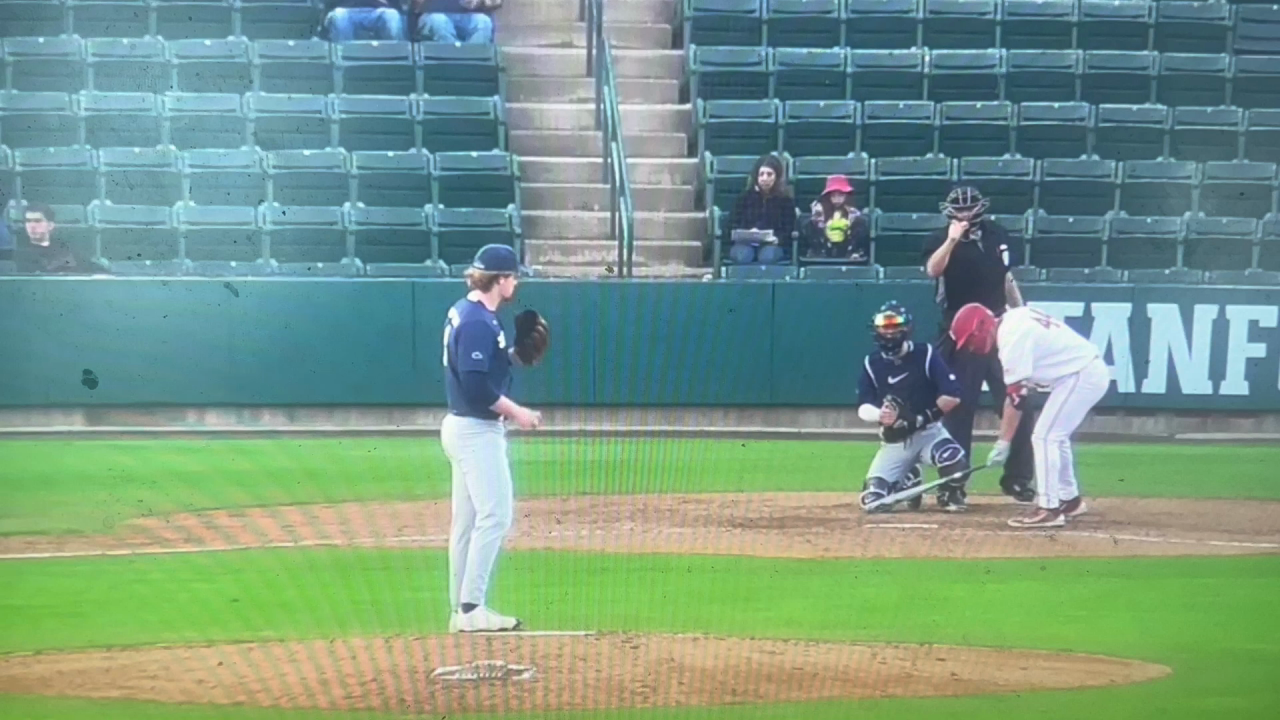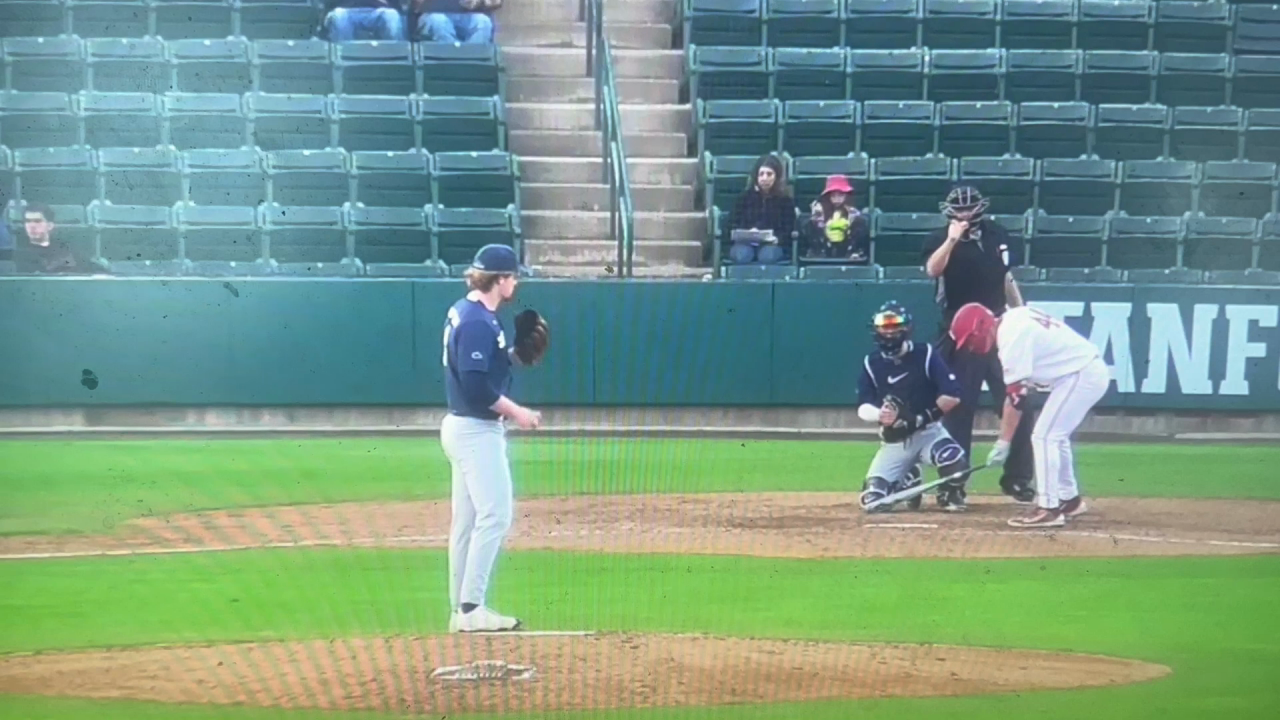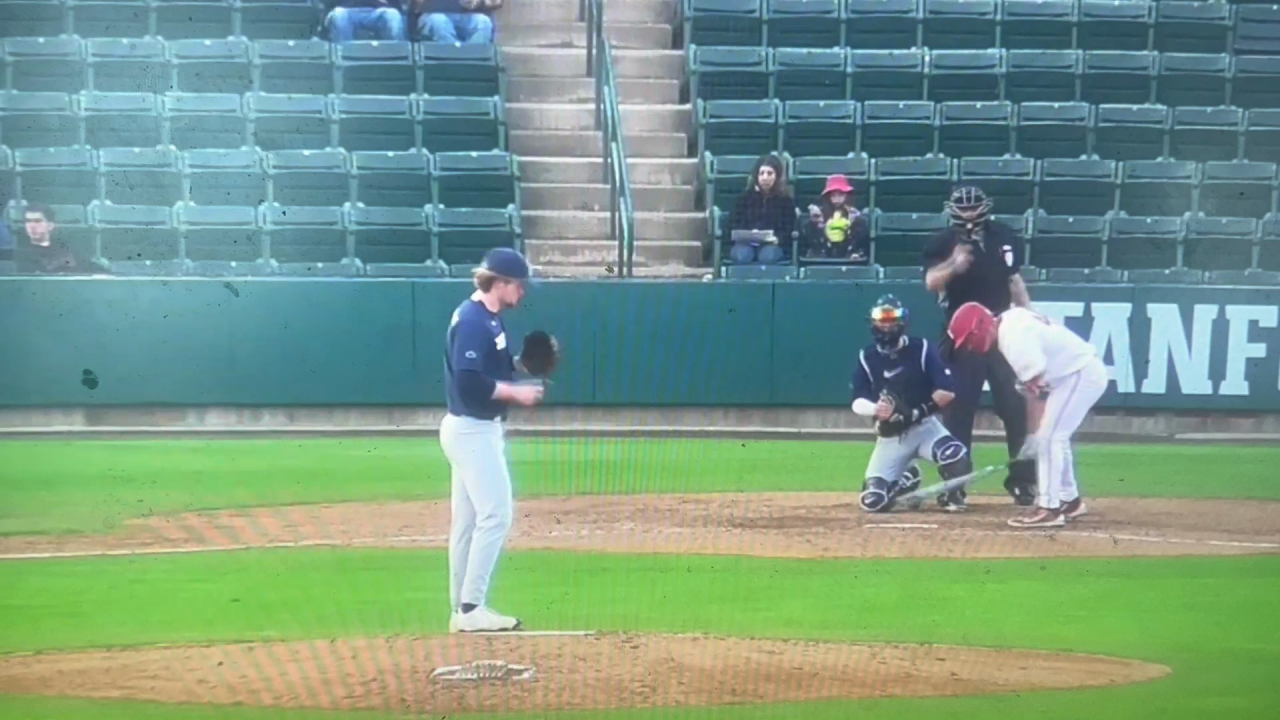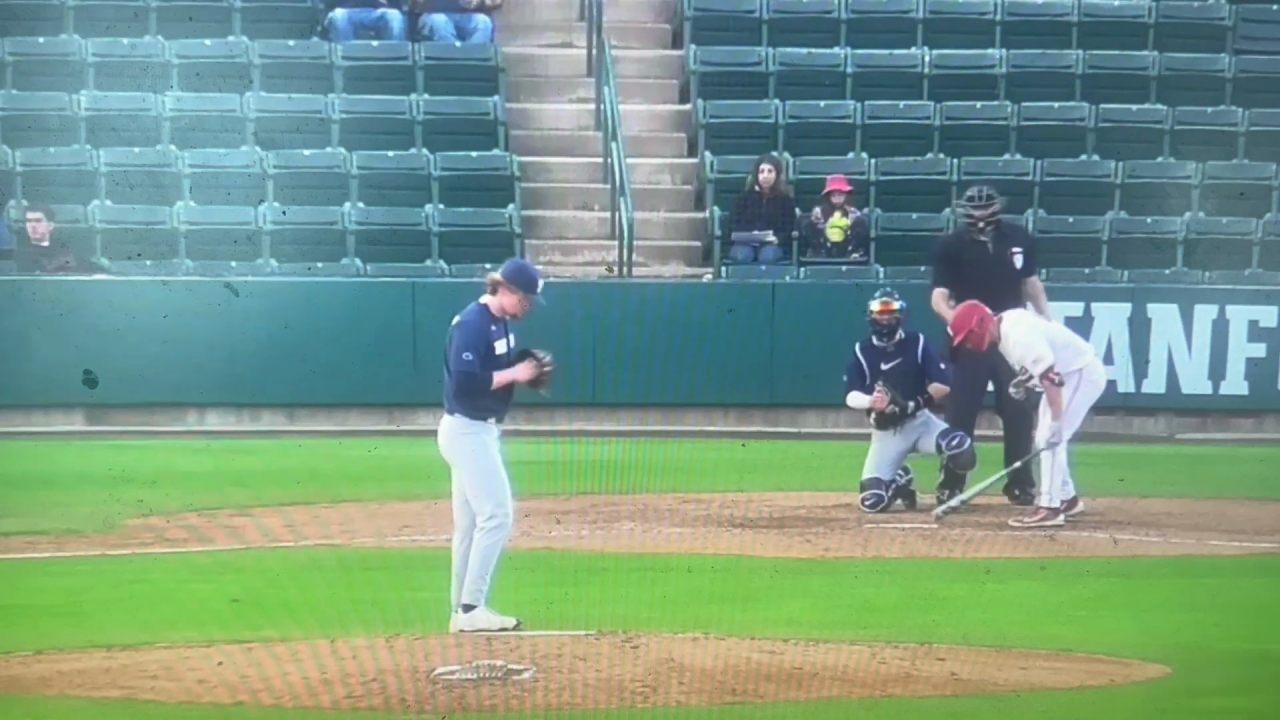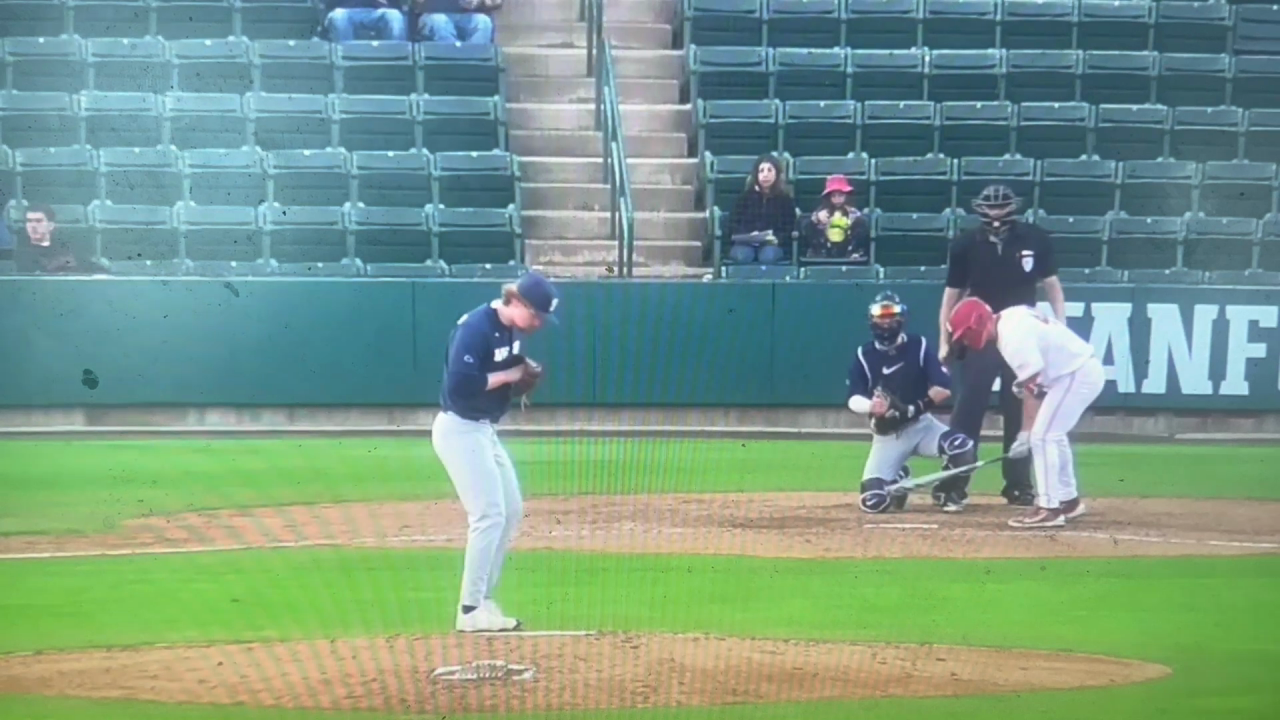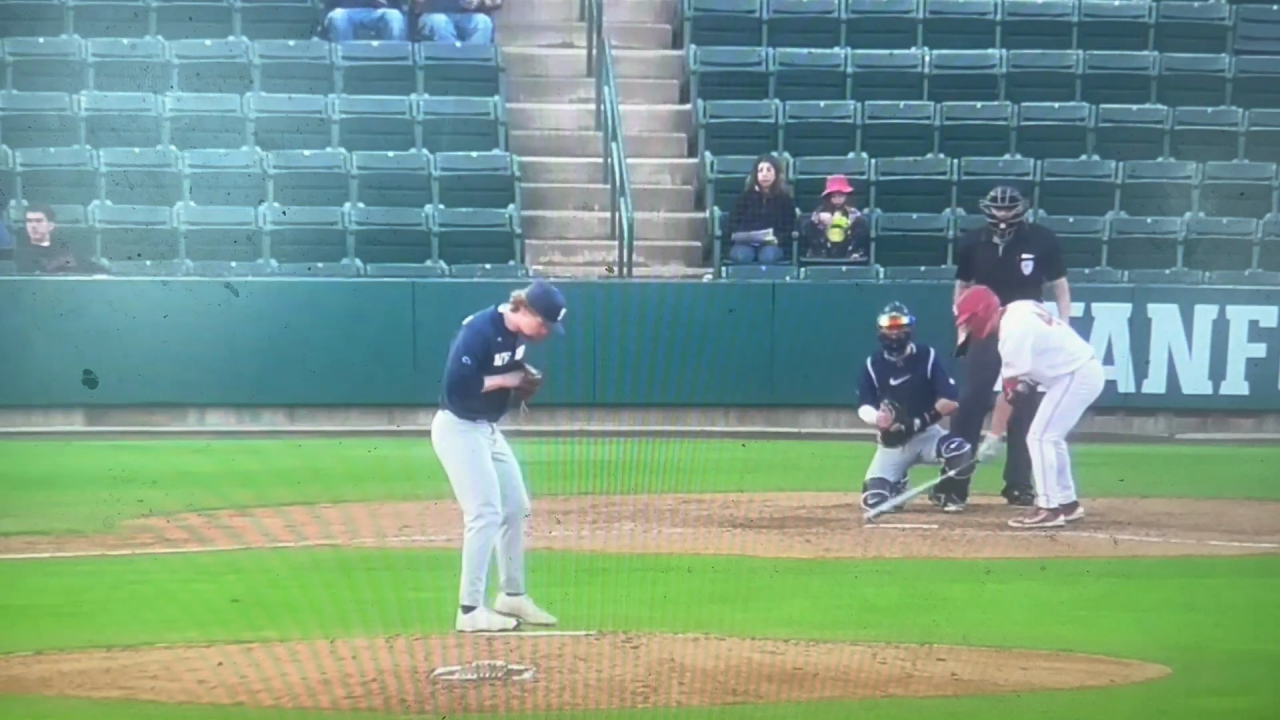
dt=0.2s
person 1, frame 1
left shoulder: (464, 311)
right shoulder: (478, 321)
right elbow: (477, 387)
left wrist: (516, 353)
right wrist: (516, 412)
left hip: (465, 426)
right hip: (477, 431)
left knee: (467, 519)
right knee: (494, 516)
left ankle: (463, 608)
right ankle: (470, 609)
person 1, frame 2
left shoulder: (465, 311)
right shoulder: (477, 321)
right elbow: (476, 387)
left wrist: (515, 353)
right wrist: (517, 413)
left hip: (465, 427)
right hip: (476, 431)
left knee: (467, 520)
right knee: (494, 516)
left ankle: (463, 608)
right ankle: (470, 609)
person 1, frame 3
left shoulder: (478, 315)
right shoulder: (474, 321)
right elbow: (471, 384)
left wrist: (519, 364)
right wrist: (517, 393)
left hip: (469, 428)
right hip: (473, 430)
left knee: (467, 520)
right knee: (496, 516)
left ankle: (464, 608)
right ankle: (470, 610)
person 1, frame 4
left shoulder: (499, 321)
right shoulder: (472, 324)
right elbow: (467, 383)
left wrist: (522, 370)
right wrist: (514, 374)
left hip: (476, 431)
right hip: (468, 431)
left knee: (471, 522)
right knee: (496, 516)
left ankle: (464, 608)
right ankle: (471, 610)
person 1, frame 5
left shoulder: (512, 329)
right shoulder: (475, 328)
right elbow: (462, 386)
left wrist: (522, 373)
right wrist: (509, 376)
left hip: (482, 429)
right hip: (461, 430)
left knee: (511, 510)
right knee: (489, 516)
left ankle: (482, 599)
right ankle: (471, 610)
person 1, frame 6
left shoulder: (517, 333)
right shoulder: (478, 331)
right elbow: (457, 386)
left wrist: (523, 380)
right wrist: (506, 380)
left hip: (486, 428)
right hip: (459, 429)
left knee: (517, 508)
right knee: (486, 515)
left ankle: (513, 595)
right ankle: (470, 610)
person 2, frame 1
left shoulder: (998, 234)
right shoulder: (942, 240)
right elbow: (933, 270)
right wrist: (952, 240)
right knee: (958, 408)
left ankle: (1018, 478)
person 2, frame 2
left shoulder: (998, 234)
right shoulder: (941, 240)
right elbow: (933, 270)
right wrist: (952, 239)
right knee: (958, 408)
left ankle: (1018, 478)
person 2, frame 3
left shoulder: (1004, 235)
right shoulder: (944, 242)
left elbow: (1014, 280)
right elbow: (931, 282)
right wrist: (952, 266)
left knee: (1018, 407)
right knee: (958, 410)
left ankle: (1022, 481)
person 2, frame 4
left shoulder: (1018, 238)
right shoulder: (953, 245)
left elbow: (1031, 282)
right elbow: (938, 296)
left wrist: (1047, 322)
right wrist: (954, 317)
left knee: (1019, 410)
right knee: (960, 410)
left ankle: (1020, 484)
right ankle: (952, 485)
person 2, frame 5
left shoulder: (1035, 239)
right shoulder: (966, 244)
left elbow: (1050, 283)
right elbow: (952, 294)
left wrist: (1060, 325)
right wrist: (944, 339)
left knee: (1021, 411)
right knee: (967, 409)
left ankle: (1018, 485)
right ankle: (952, 484)
person 2, frame 6
left shoulder: (1042, 240)
right shoulder: (972, 242)
left elbow: (1059, 285)
right elbow: (963, 286)
left knee: (1024, 409)
right knee: (969, 405)
left ankle: (1018, 484)
right ankle: (953, 483)
person 3, frame 1
left shoulder: (1012, 338)
right shoulder: (1013, 318)
left elbow: (1015, 396)
left wrist: (1003, 442)
right wrist: (1030, 379)
left hip: (1082, 375)
right hip: (1090, 370)
left knee: (1045, 436)
right knee: (1055, 435)
left ankle: (1049, 509)
right ankle: (1069, 499)
person 3, frame 2
left shoulder: (1011, 338)
right shoulder: (1013, 318)
left elbow: (1015, 395)
left wrist: (1003, 442)
right wrist: (1030, 378)
left hip: (1082, 375)
right hip: (1090, 370)
left knee: (1044, 436)
right knee: (1055, 435)
left ankle: (1048, 509)
right ankle: (1069, 499)
person 3, frame 3
left shoulder: (1015, 336)
right shoulder: (1010, 319)
left elbow: (1036, 388)
left wrist: (1035, 435)
right wrist: (1029, 379)
left hip: (1083, 375)
right hip: (1083, 371)
left knee: (1048, 437)
right knee: (1054, 436)
left ankle: (1049, 509)
right ankle: (1069, 500)
person 3, frame 4
left shoulder: (1019, 334)
right shoulder: (1007, 322)
left elbow: (1051, 378)
left wrist: (1056, 423)
right wrist: (1025, 380)
left hip: (1083, 374)
right hip: (1071, 372)
left knee: (1052, 438)
right knee: (1048, 438)
left ankle: (1049, 507)
right ankle: (1067, 499)
person 3, frame 5
left shoulder: (1013, 335)
right shoulder: (1009, 318)
left elbow: (1034, 387)
left wrist: (1025, 434)
right wrist: (1025, 379)
left hip: (1079, 374)
right hip: (1080, 370)
left knee: (1043, 437)
right knee: (1052, 435)
left ankle: (1049, 508)
right ankle: (1068, 500)
person 3, frame 6
left shoulder: (1013, 331)
right shoulder: (1019, 310)
left elbow: (1010, 390)
left wrist: (994, 437)
right wrist: (1029, 377)
left hip: (1078, 375)
right hip: (1084, 370)
left knee: (1040, 436)
right knee: (1052, 436)
left ankle: (1049, 509)
right ankle: (1067, 502)
person 4, frame 1
left shoulder: (926, 354)
right shoulder: (872, 363)
left elbow: (952, 396)
right elbow: (863, 409)
left wrist: (920, 419)
right wrist: (880, 415)
left hip: (928, 432)
right hip: (894, 440)
left knee: (953, 460)
right knee: (873, 501)
left ankle: (950, 493)
right ankle: (906, 482)
person 4, frame 2
left shoulder: (926, 354)
right shoulder: (871, 363)
left elbow: (952, 396)
right elbow: (863, 408)
left wrist: (920, 419)
right wrist: (880, 415)
left hip: (928, 432)
right hip: (894, 440)
left knee: (953, 460)
right knee: (872, 500)
left ankle: (950, 493)
right ankle: (906, 483)
person 4, frame 3
left shoulder: (922, 349)
right shoulder: (867, 357)
left elbow: (947, 391)
right elbow: (857, 403)
left wrist: (916, 413)
right wrist: (876, 409)
left hip: (924, 427)
right hip: (890, 436)
left knee: (955, 459)
right knee: (872, 501)
right ankle: (905, 483)
person 4, frame 4
left shoulder: (917, 343)
right shoulder: (862, 351)
left elbow: (942, 385)
right elbow: (851, 397)
left wrist: (911, 406)
right wrist: (871, 401)
left hip: (919, 421)
right hip: (886, 431)
left knee: (960, 449)
right knee: (872, 501)
right ankle: (899, 482)
person 4, frame 5
left shoulder: (919, 346)
right shoulder: (864, 355)
left elbow: (943, 388)
right elbow: (853, 400)
left wrist: (911, 410)
right wrist: (871, 406)
left hip: (921, 424)
right hip: (887, 434)
left knee: (962, 449)
right knee: (873, 501)
left ankle: (947, 491)
right ankle: (896, 482)
person 4, frame 6
left shoulder: (927, 357)
right shoulder: (874, 364)
left elbow: (950, 400)
right elbow: (863, 408)
left wrist: (918, 422)
right wrist: (877, 417)
left hip: (926, 434)
right hip: (892, 442)
left knee: (960, 453)
right knee: (874, 501)
right ankle: (897, 485)
